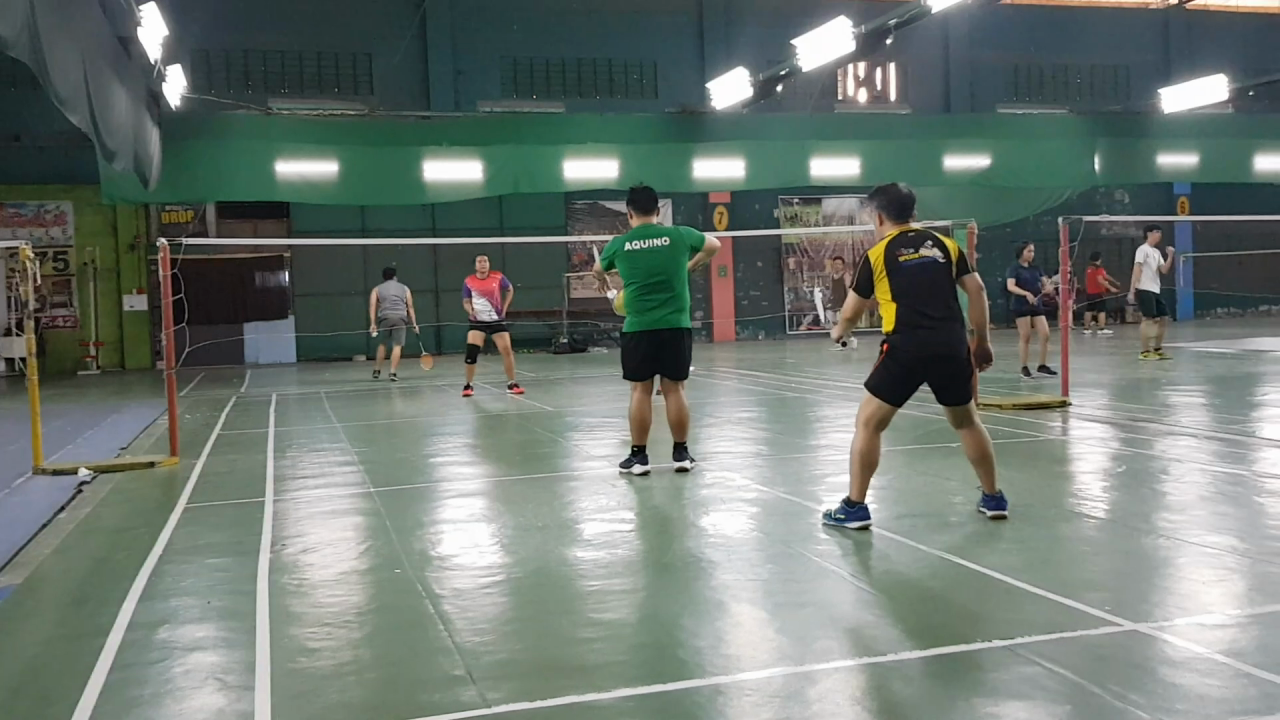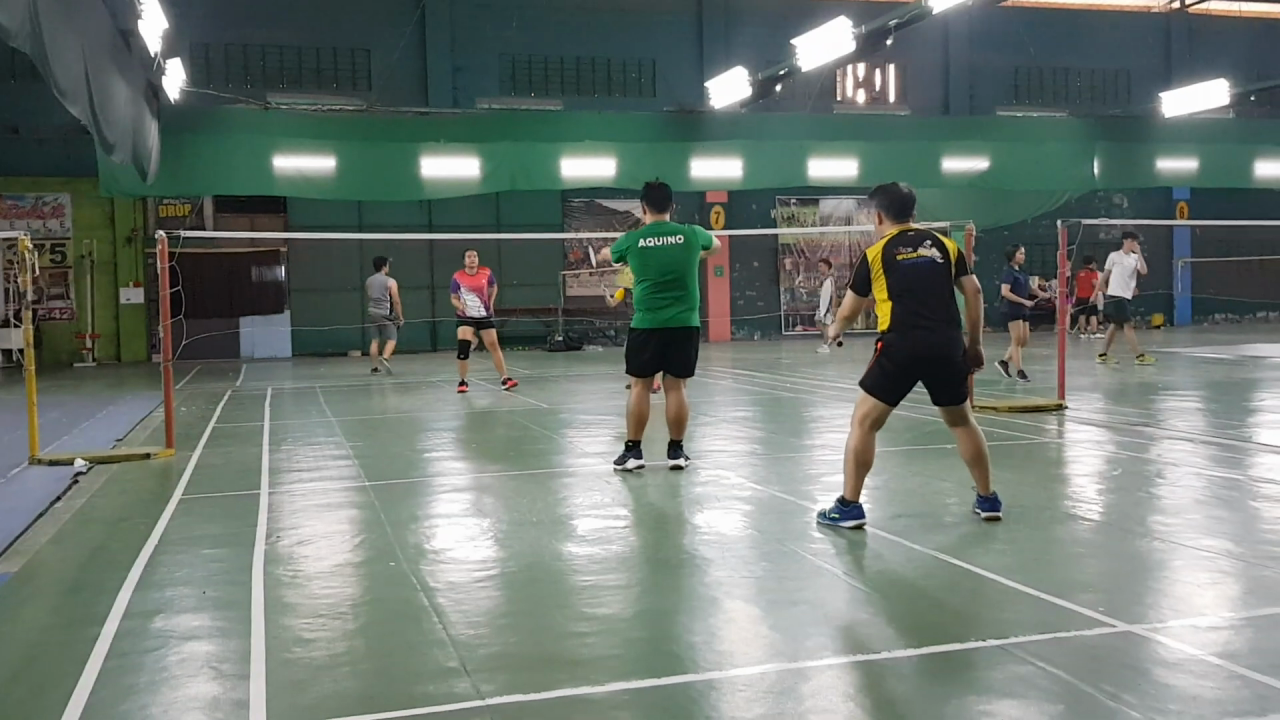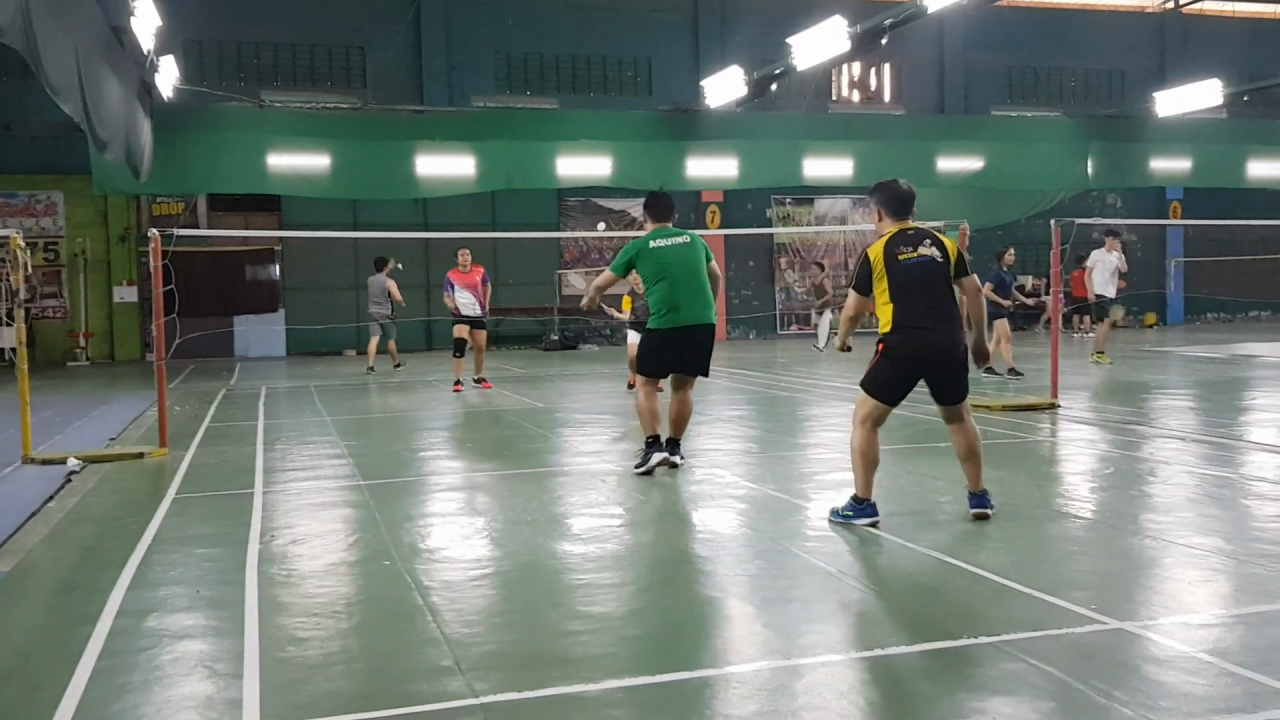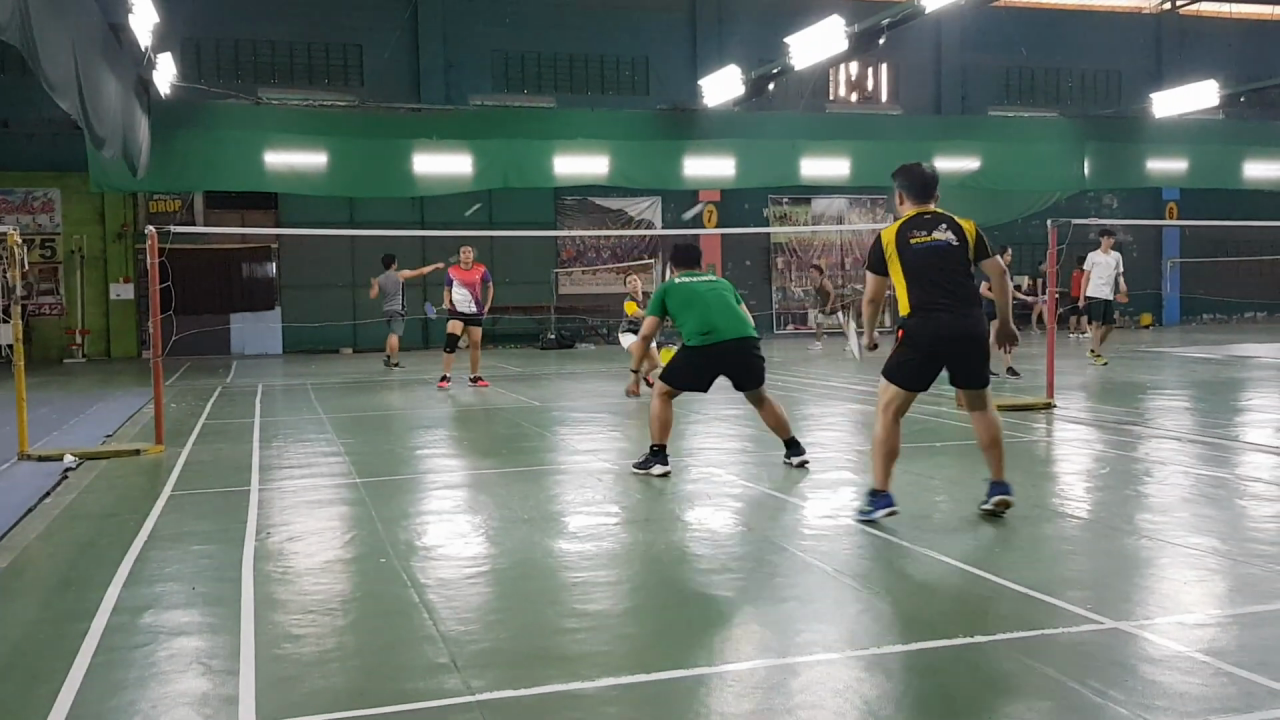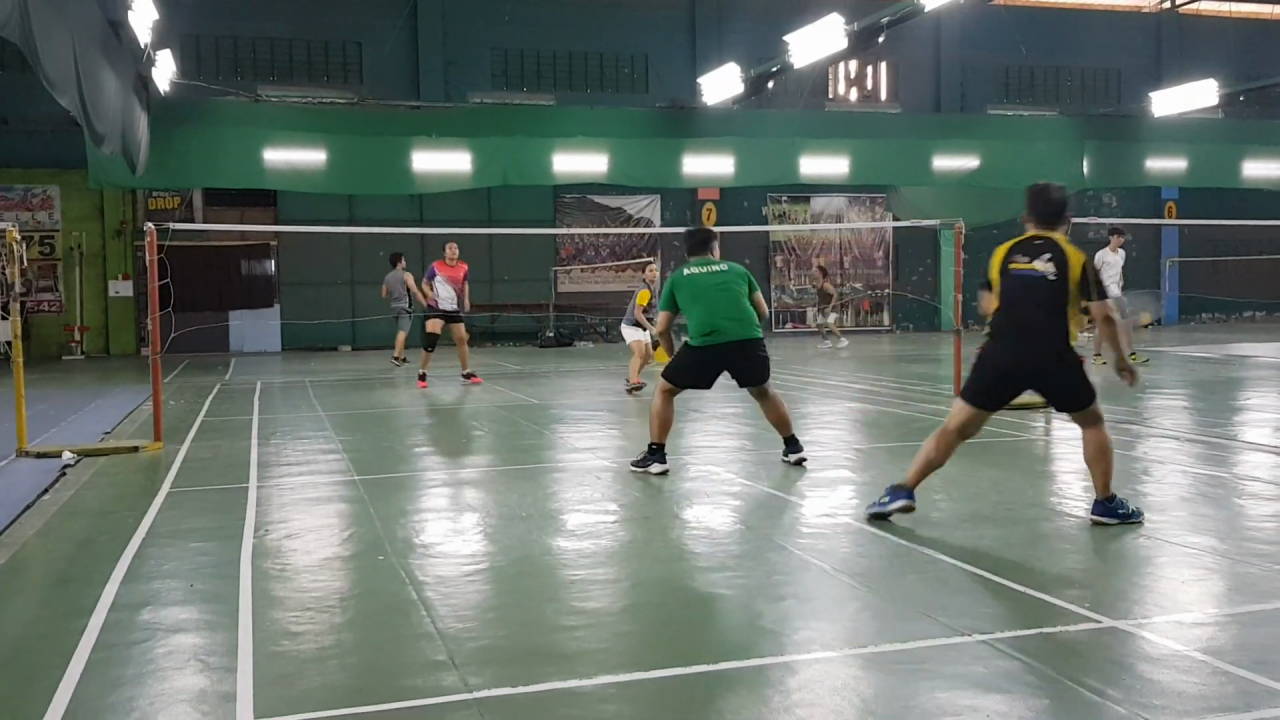
dt=0.4s
person 1, frame 1
left shoulder: (877, 255)
right shoulder: (945, 245)
left elbow: (851, 312)
right elbow: (977, 290)
left wrist: (838, 332)
right wrist: (982, 341)
left hip: (906, 348)
right hip: (952, 346)
left knee: (868, 423)
right knee: (967, 421)
left ankle: (855, 507)
right ankle: (994, 498)
person 1, frame 2
left shoulder: (875, 254)
right shoulder: (945, 245)
left elbow: (849, 310)
right elbow: (974, 293)
left wrist: (834, 331)
right wrist: (974, 344)
left hip: (901, 347)
right hip: (947, 346)
left knee: (863, 422)
right knee: (962, 422)
left ankle: (849, 506)
right ankle: (988, 499)
person 1, frame 3
left shoulder: (875, 253)
right shoulder: (944, 244)
left elbow: (853, 311)
right elbow: (974, 292)
left wrist: (842, 339)
right wrist: (979, 340)
left hip: (902, 347)
right hip: (948, 345)
left knee: (865, 420)
right knee: (958, 419)
left ankle: (862, 504)
right ankle: (978, 496)
person 1, frame 4
left shoulder: (889, 236)
right shoulder: (965, 228)
left elbow: (872, 295)
right elbow: (999, 274)
left wrist: (869, 334)
right wrist: (1005, 322)
left hip: (921, 332)
right hip: (969, 330)
left knee: (889, 411)
right knee: (981, 407)
left ankle: (880, 495)
right ankle: (998, 486)
person 1, frame 5
left shoulder: (1004, 254)
right shoulder: (1077, 260)
left elbow: (989, 306)
right elbow: (1104, 316)
right wrist: (1120, 358)
left hip: (1001, 354)
right hip: (1049, 359)
left knee: (955, 428)
right knee: (1093, 424)
left ankle: (902, 492)
right ankle: (1105, 503)
person 2, frame 1
left shoulder: (619, 244)
right shoulder: (680, 236)
left elbow: (598, 269)
right elbow: (715, 245)
left wrist: (603, 282)
right wrist: (691, 266)
left hip: (638, 328)
right hip: (677, 326)
left knee: (640, 390)
right knee: (674, 390)
left ankle: (638, 456)
right ankle: (681, 453)
person 2, frame 2
left shoulder: (632, 239)
right shoulder: (692, 234)
left elbow: (605, 256)
right elbow: (715, 245)
left wrist: (602, 252)
left hip: (647, 325)
right hip: (685, 324)
left knee: (640, 386)
right knee: (676, 387)
left ankle: (633, 451)
right ankle: (676, 450)
person 2, frame 3
left shoulder: (638, 246)
right shoulder: (694, 240)
left elbow: (601, 284)
right elbow: (716, 277)
left wrist: (590, 296)
right wrist: (711, 302)
left hip: (664, 325)
right hip: (703, 323)
left knee: (646, 386)
right knee: (683, 387)
left ankle: (654, 447)
right ankle: (674, 447)
person 2, frame 4
left shoulder: (666, 288)
right shoulder: (722, 283)
left elbow: (645, 335)
right elbow: (750, 322)
left wrist: (635, 373)
left hip: (703, 345)
right hip: (745, 340)
left knee: (661, 393)
right knee: (759, 397)
left ankle: (657, 457)
right ankle: (794, 449)
person 2, frame 5
left shoulder: (676, 278)
right shoulder: (737, 270)
left elbow: (662, 329)
right elbow: (763, 312)
left wrist: (675, 359)
left hip: (705, 343)
right hip: (749, 338)
left knee: (664, 390)
right knee: (763, 391)
left ankle: (656, 455)
right ankle: (793, 447)
